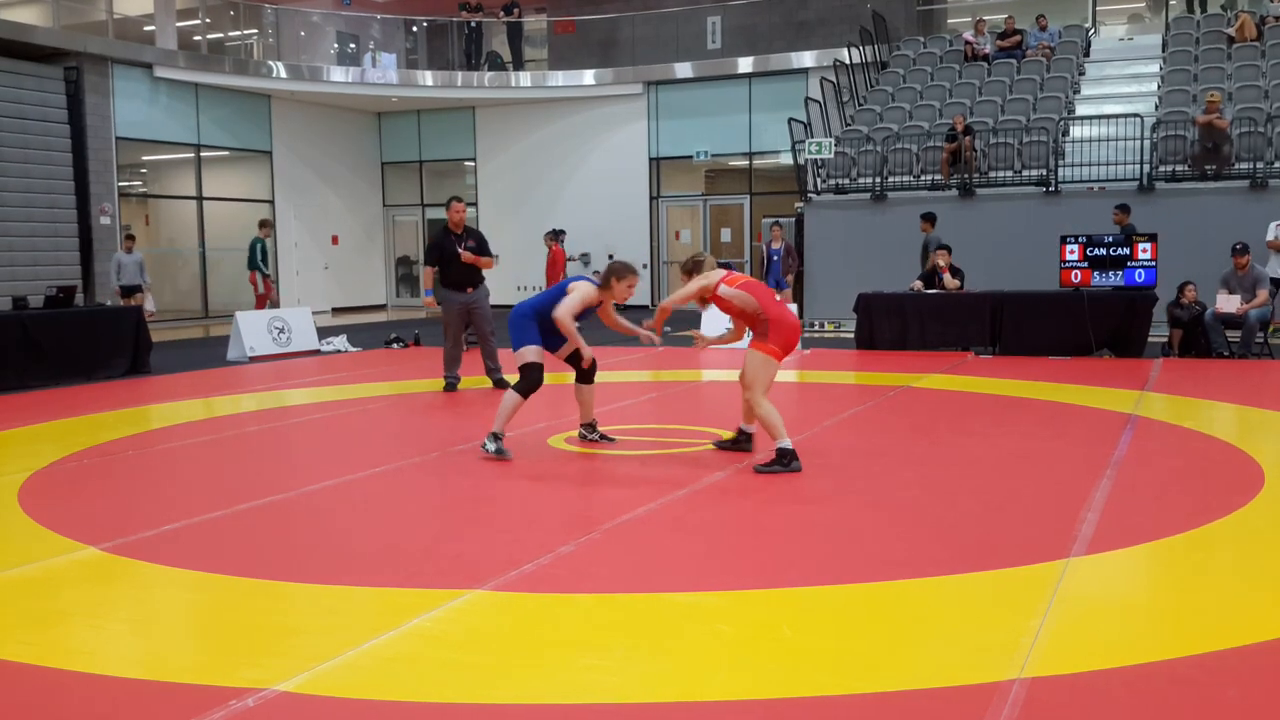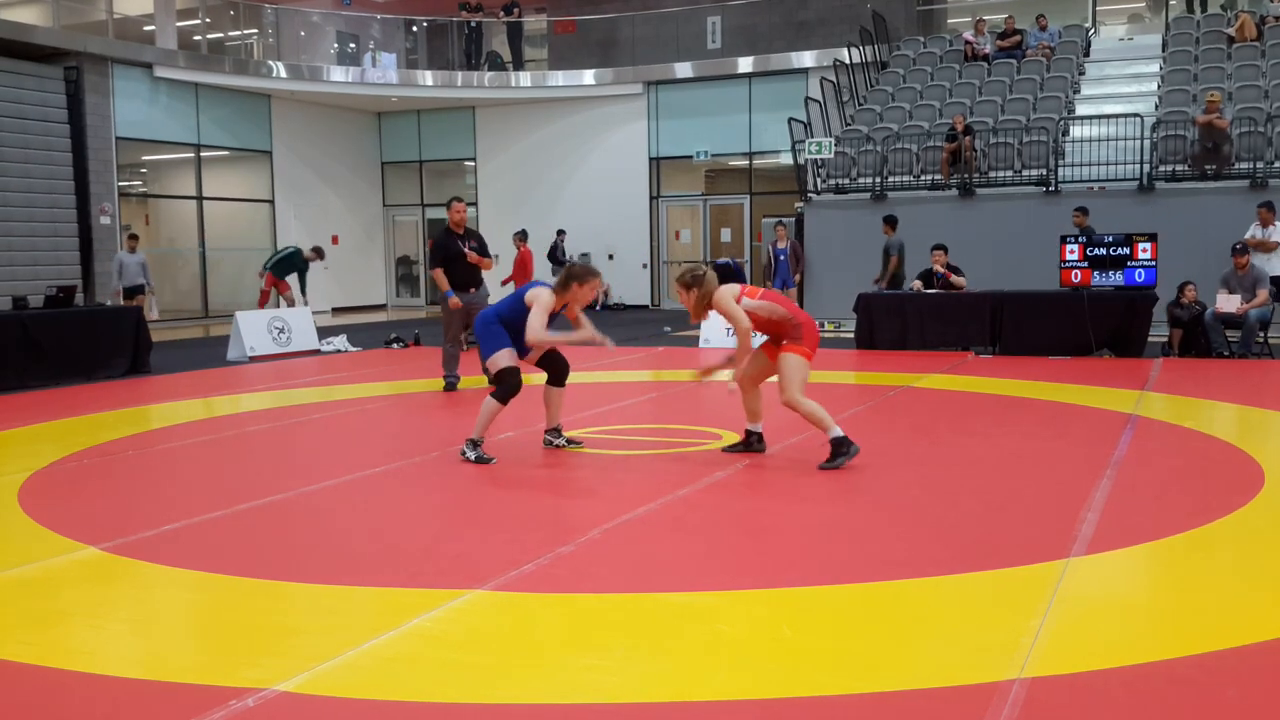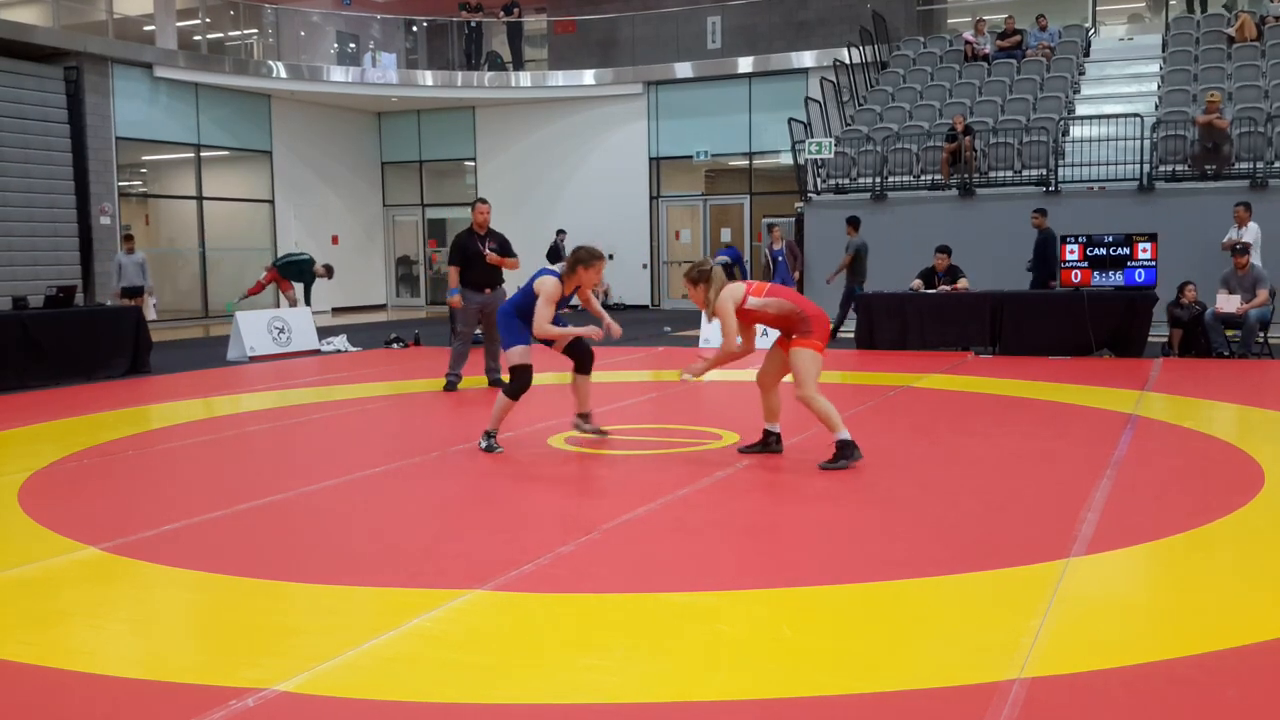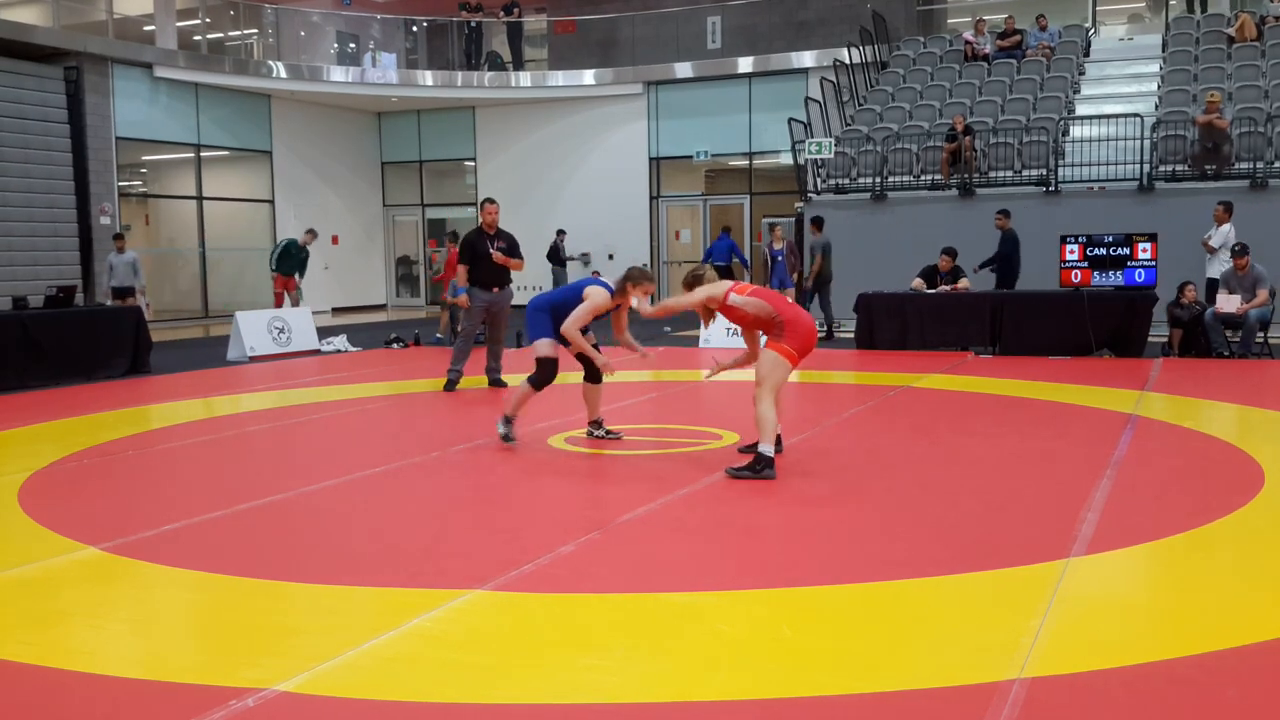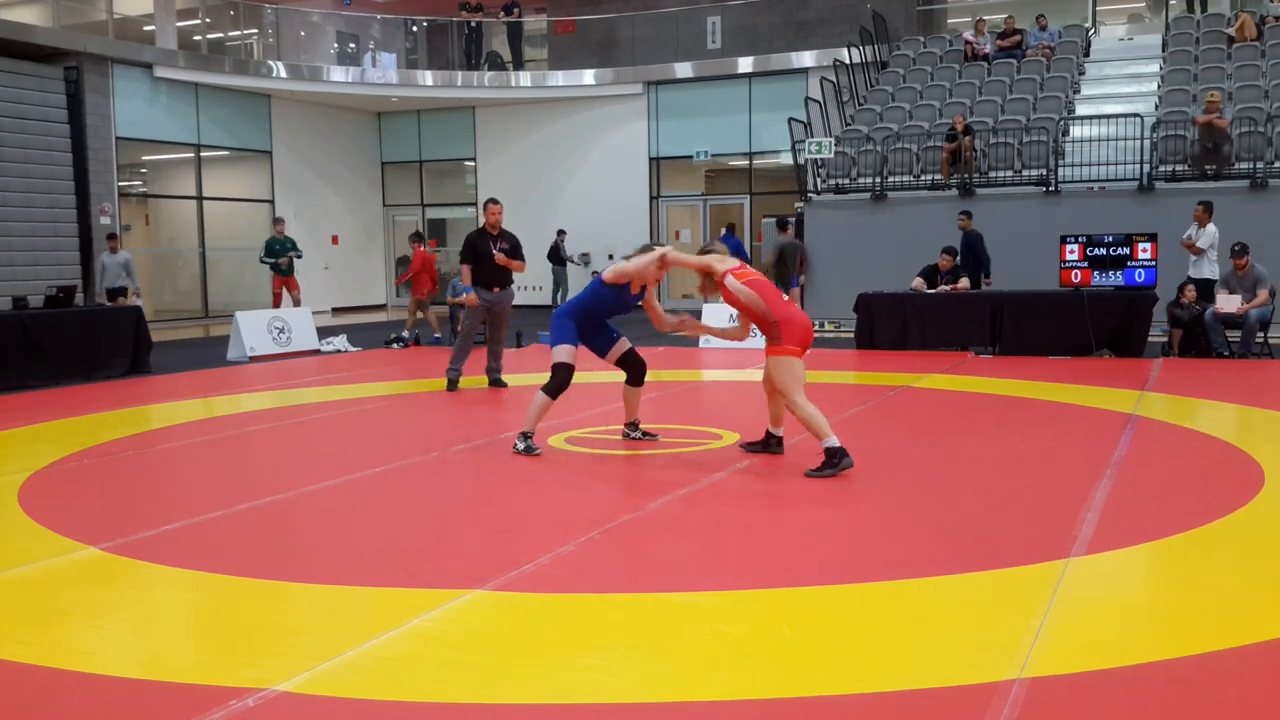
dt=0.5s
person 1, frame 1
left shoulder: (705, 279)
right shoulder: (729, 285)
left elbow: (667, 304)
right elbow: (738, 332)
left wrist: (655, 324)
right wrist: (710, 340)
left hip: (774, 326)
right hip: (786, 324)
left knee: (754, 396)
right knee: (748, 381)
left ankle: (787, 455)
right ankle: (743, 437)
person 1, frame 2
left shoulder: (721, 296)
right shoulder: (728, 300)
left elbow: (746, 327)
right elbow: (745, 345)
left wrist: (737, 365)
right wrist: (717, 366)
left hip: (799, 330)
right hip: (786, 334)
left knee: (791, 397)
right knee: (746, 379)
left ankle: (842, 444)
right ankle: (754, 438)
person 1, frame 3
left shoulder: (724, 297)
right shoulder: (738, 299)
left elbow: (730, 347)
right elbow: (747, 347)
left wrist: (705, 365)
right wrist: (713, 361)
left hip: (810, 324)
right hip: (799, 327)
left knee: (805, 392)
right knee: (765, 379)
left ankle: (846, 445)
right ankle: (771, 438)
person 1, frame 4
left shoulder: (712, 291)
right shoulder: (736, 301)
left elbow: (675, 304)
right elbow: (753, 354)
left wrist: (648, 311)
right wrist: (726, 366)
left hip: (791, 328)
right hip: (801, 327)
left knee: (763, 394)
right knee: (765, 387)
left ankle: (765, 461)
right ankle: (772, 440)
person 1, frame 5
left shoulder: (717, 262)
right shoulder: (743, 278)
left elbow: (672, 258)
right elbow: (742, 333)
left wrist: (664, 255)
right wrist: (704, 329)
left hip: (784, 328)
right hip: (797, 324)
left knee: (792, 398)
right knee: (771, 386)
left ankle: (837, 454)
right ankle: (774, 439)
person 2, frame 1
left shoulder: (602, 295)
right shoulder: (589, 290)
left elbow: (612, 321)
right elbow: (560, 315)
left wrist: (640, 332)
right wrist: (582, 347)
left hip: (546, 324)
right hip: (524, 319)
left knee: (587, 367)
right knee: (532, 378)
left ankle: (588, 429)
right ankle: (493, 438)
person 2, frame 2
left shoulder: (566, 295)
right shoulder: (546, 297)
left elbow: (576, 317)
right elbow: (533, 337)
left wrist: (595, 336)
right wrist: (576, 337)
left hip: (512, 328)
right hip: (491, 326)
left knee: (559, 368)
right knee: (511, 383)
left ankle: (552, 433)
right ankle: (472, 444)
person 2, frame 3
left shoulder: (578, 280)
right shoulder: (552, 284)
left elbow: (588, 300)
right elbow: (540, 330)
left wrist: (606, 319)
right wrist: (580, 331)
left hip: (540, 316)
right hip: (513, 318)
left knee: (584, 355)
right knee: (522, 380)
left ankle: (584, 418)
right ankle: (489, 434)
person 2, frame 4
left shoulder: (622, 299)
right shoulder: (602, 296)
left elbow: (621, 334)
right elbow: (567, 329)
left wrist: (639, 349)
right wrist: (596, 356)
left hip: (564, 316)
right hip: (541, 311)
left knee: (596, 366)
right knee: (547, 372)
left ankle: (595, 425)
right ankle: (507, 419)
person 2, frame 5
left shoulder: (646, 288)
right shoulder: (620, 272)
left elbow: (661, 323)
right elbow: (627, 269)
left wrist: (678, 322)
right wrist: (659, 254)
left hip: (594, 325)
right hip: (568, 319)
left knee: (637, 367)
right knee: (561, 377)
left ankle: (631, 427)
right ankle: (524, 437)
person 3, frame 1
left shoulder: (476, 235)
right shoulder: (438, 239)
left elbow: (490, 262)
right elbow: (429, 267)
left wrist: (474, 259)
right wrist: (429, 293)
left hip: (477, 292)
right hip: (452, 295)
left knee: (487, 335)
right knee: (452, 339)
left ankle: (496, 375)
right ankle: (451, 378)
person 3, frame 2
left shoulder: (476, 236)
right shoulder: (440, 239)
left elbow: (489, 264)
right elbow: (437, 271)
left wrist: (478, 259)
right wrist: (449, 295)
left hip: (478, 293)
right hip: (454, 295)
right knee: (452, 339)
right ankle: (451, 378)
person 3, frame 3
left shoulder: (499, 238)
right shoulder: (462, 239)
left elbow: (515, 263)
right elbow: (453, 268)
left wrist: (499, 260)
right wrist: (454, 292)
left hip: (495, 293)
right hip: (470, 294)
left knee: (494, 337)
right knee: (462, 336)
left ankle: (494, 375)
right ankle: (453, 377)
person 3, frame 4
left shoulder: (508, 238)
right shoulder: (471, 238)
left elbow: (520, 265)
right elbow: (462, 267)
left wrist: (505, 260)
right wrist: (461, 291)
left hip: (502, 293)
right hip: (477, 293)
left knee: (497, 337)
right knee: (466, 333)
left ankle: (494, 374)
right ankle: (453, 375)
person 3, frame 5
left shoulder: (511, 239)
right shoulder: (473, 238)
left elbow: (521, 266)
right elbow: (465, 266)
left wrist: (507, 261)
right wrist: (468, 290)
left hip: (503, 293)
right hip: (479, 292)
left knee: (497, 337)
right knee: (466, 332)
left ankle: (494, 375)
right ankle: (453, 373)
